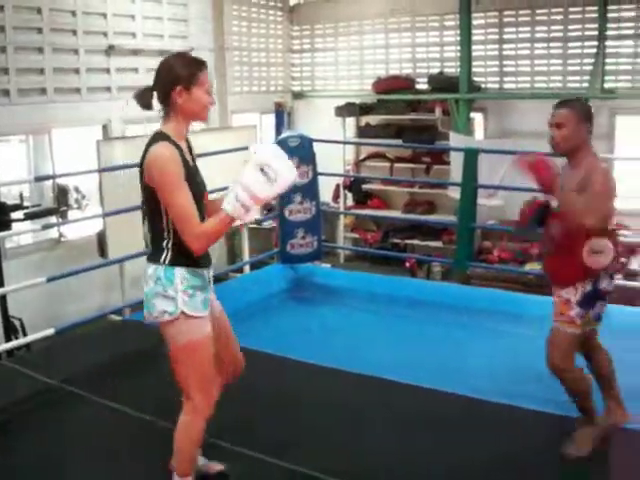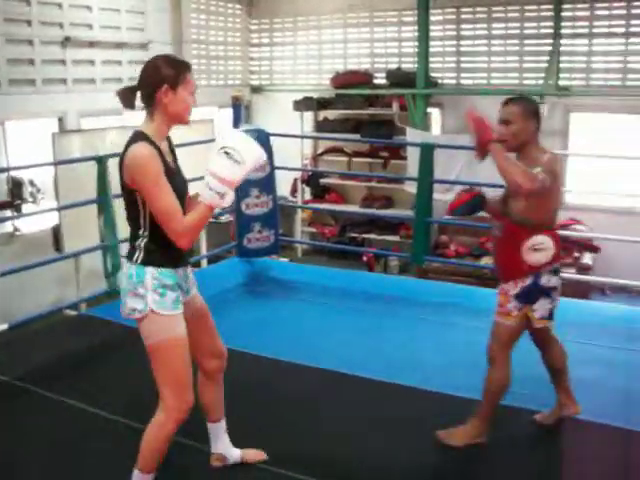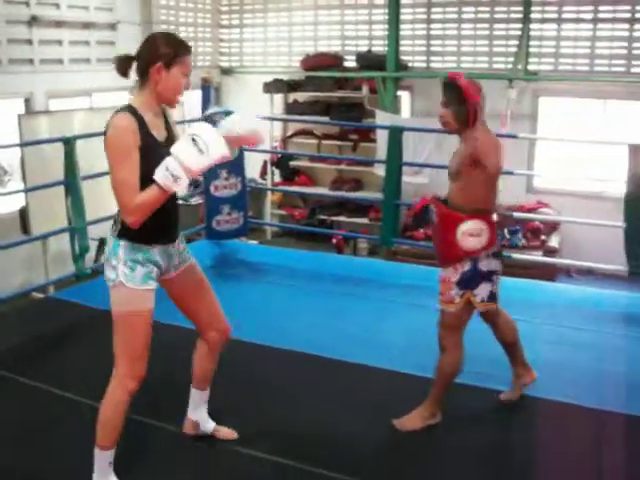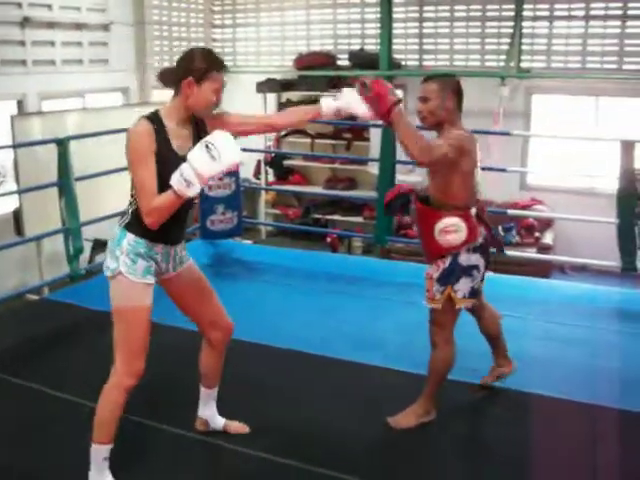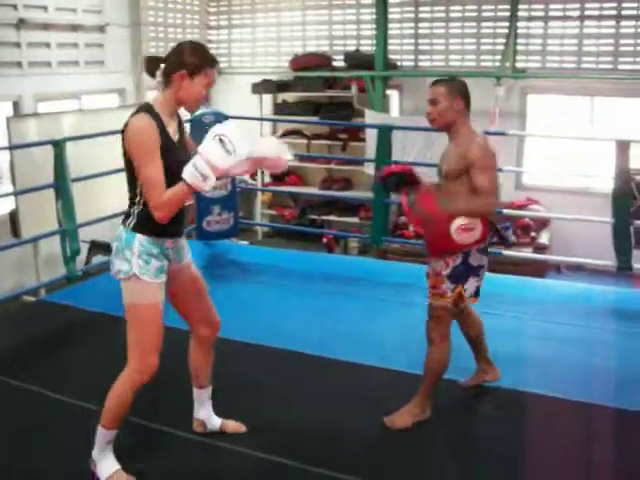
dt=0.2s
person 1, frame 1
left shoulder: (181, 144)
right shoulder: (162, 155)
left elbow: (206, 210)
right elbow: (197, 239)
left wrist: (252, 186)
right wrist: (247, 195)
left hip: (194, 280)
right hip: (175, 284)
left knee: (231, 366)
right knee: (200, 401)
person 1, frame 2
left shoulder: (162, 142)
right shoulder: (141, 154)
right elbow: (182, 234)
left wrist: (222, 180)
right wrist: (221, 185)
left hip: (176, 275)
right hip: (152, 281)
left knee: (214, 360)
right knee: (177, 403)
person 1, frame 3
left shoulder: (162, 116)
right shoulder: (124, 125)
left elbow: (167, 173)
right elbow: (132, 213)
left wrist: (222, 144)
right wrist: (182, 168)
left hip: (171, 248)
right hip: (133, 256)
left knee: (216, 330)
right knee: (130, 376)
left ankle: (197, 418)
person 1, frame 4
left shoulder: (203, 123)
right shoulder: (145, 131)
left elbow: (273, 122)
right elbow: (151, 214)
left wrist: (331, 106)
right wrist: (195, 175)
left hip: (173, 251)
right hip: (135, 252)
left knee: (219, 329)
right knee: (128, 372)
left ankle: (207, 414)
person 1, frame 5
left shoulder: (175, 120)
right shoulder: (142, 124)
left elbow: (205, 165)
right elbow: (161, 208)
left wrist: (248, 159)
right wrist: (205, 168)
left hip: (172, 245)
right hip: (142, 249)
left knee: (207, 326)
right knee: (143, 366)
left ankle: (204, 416)
person 2, frame 1
left shoulder: (596, 172)
right shoulder: (568, 169)
left elbow: (591, 218)
left wrist: (552, 183)
right wrist: (543, 211)
left hip: (587, 277)
right hip: (568, 274)
left knee: (559, 358)
right knee: (586, 343)
left ankle: (590, 422)
right ankle: (614, 409)
person 2, frame 2
left shoulder: (546, 163)
right shoulder: (521, 164)
left elbow: (527, 186)
right elbow: (507, 208)
left wrist: (492, 144)
right wrist: (480, 201)
left hip: (533, 271)
right hip: (519, 268)
left knee: (497, 351)
right knee: (542, 335)
left ankle: (477, 426)
right ankle: (565, 401)
person 2, frame 3
left shoulder: (483, 143)
right shoulder: (467, 147)
left elbow: (494, 165)
left wrist: (471, 118)
right wrist: (438, 203)
left hip: (472, 254)
right hip: (464, 250)
left knee: (449, 334)
right knee: (491, 312)
left ankle: (431, 408)
right ankle: (522, 371)
person 2, frame 4
left shoulder: (458, 139)
right shoulder: (450, 140)
left elbow: (423, 157)
left wrist: (391, 109)
right wrist: (418, 195)
left hip: (456, 248)
right hip: (457, 242)
left knee: (440, 330)
right knee: (476, 304)
left ankle: (425, 406)
right ankle: (502, 361)
person 2, frame 5
left shoulder: (476, 147)
right shoulder: (457, 144)
left elbow: (489, 202)
left wrist: (442, 207)
right wrist: (417, 185)
left hip: (461, 248)
right hip: (451, 244)
left knee: (437, 327)
right knee: (461, 310)
left ankle: (420, 404)
right ankle: (486, 367)
